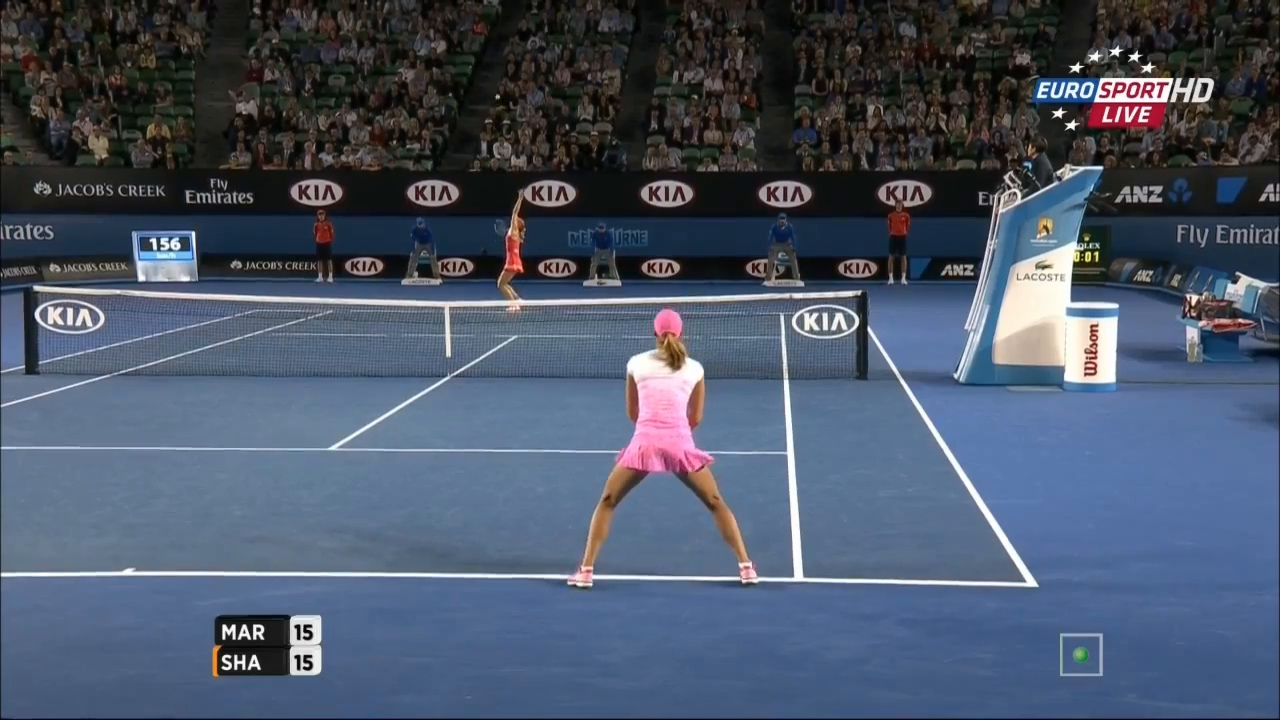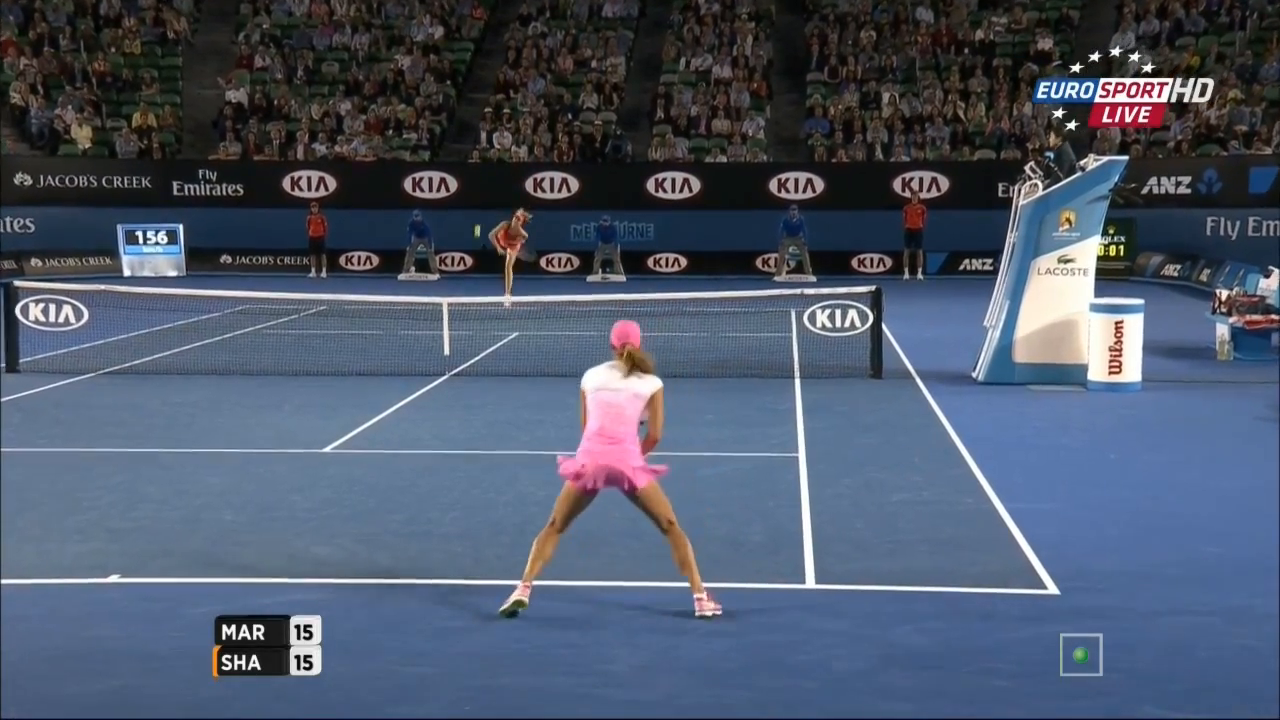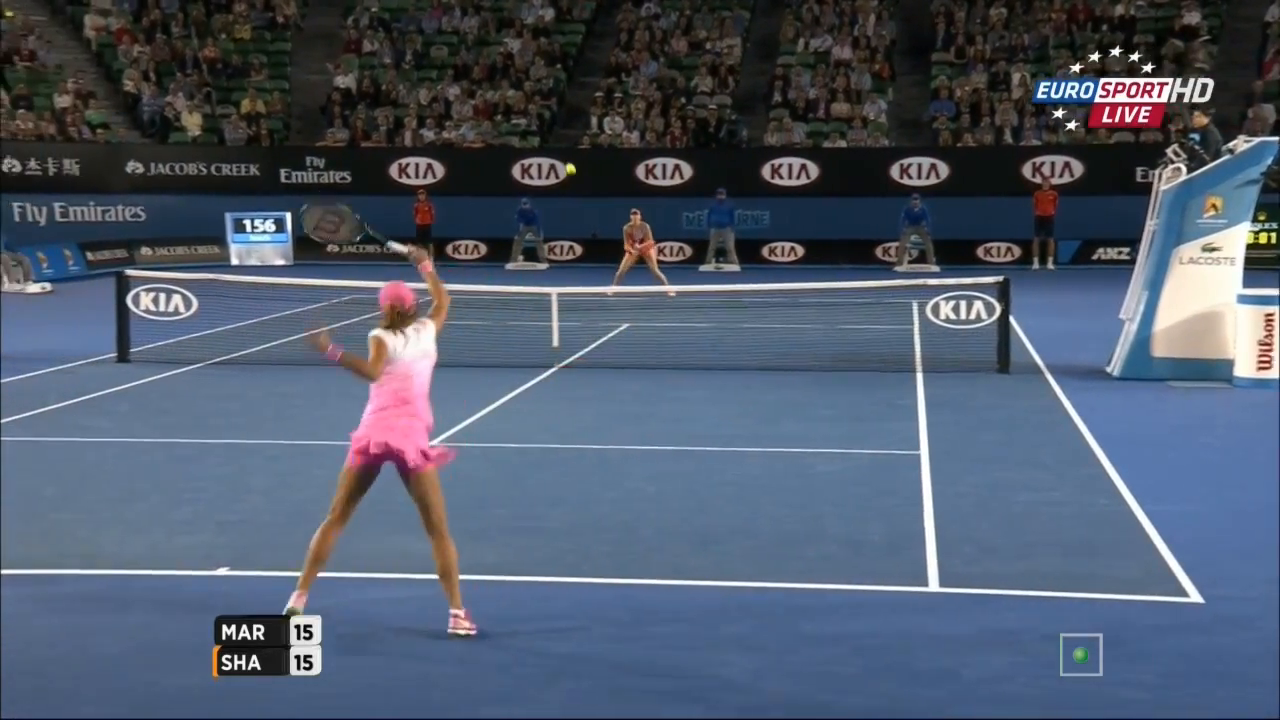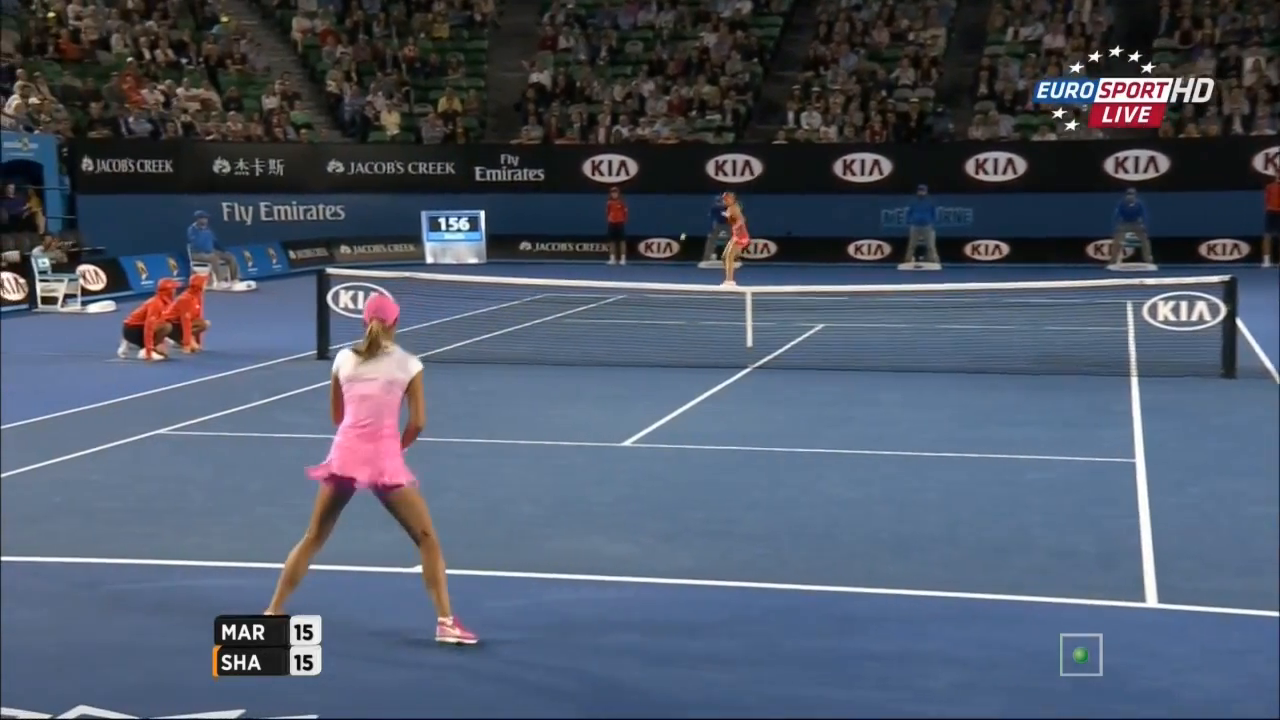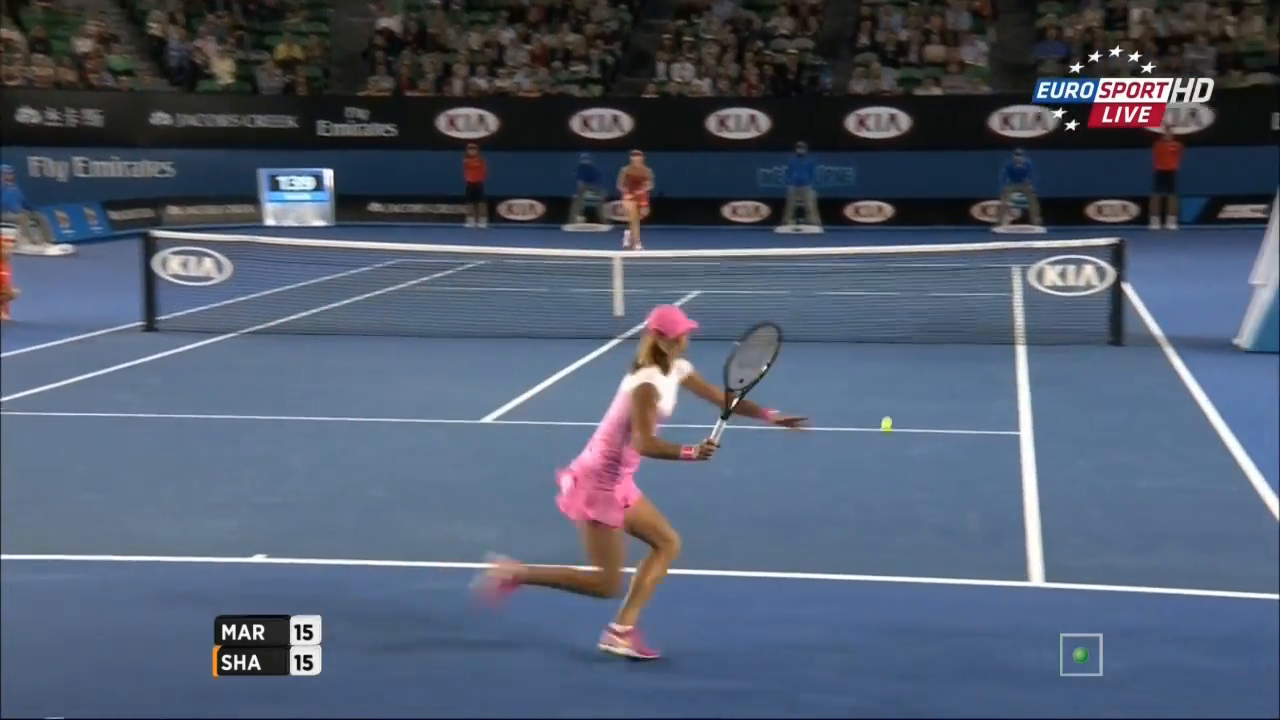
dt=1s
person 1, frame 1
left shoulder: (636, 363)
right shoulder: (695, 369)
right elbow: (695, 419)
left hip: (644, 443)
right hip: (680, 444)
left knee: (607, 503)
right knee: (716, 503)
left ankle: (585, 570)
right ankle: (745, 567)
person 1, frame 2
left shoulder: (591, 376)
right shoulder: (652, 382)
right elbow: (655, 436)
left hip: (591, 461)
right hip: (626, 462)
left knee: (554, 529)
right knee: (671, 527)
left ankle: (523, 589)
right ankle: (700, 597)
person 1, frame 3
left shoulder: (384, 336)
right shoulder: (427, 329)
left elbow: (373, 371)
right elbow: (443, 303)
left wrist: (334, 352)
right wrist: (428, 267)
left hip: (375, 433)
right hip: (412, 437)
left knee: (337, 519)
right knee: (438, 531)
left ankle: (299, 598)
right ankle: (457, 612)
person 1, frame 4
left shoulder: (344, 358)
right shoulder: (408, 365)
left elbow: (337, 416)
right elbow: (417, 423)
left hip: (344, 455)
right hip: (384, 460)
left knee: (313, 538)
right knee: (427, 539)
left ankle: (273, 612)
right ankle: (446, 622)
person 1, frame 5
left shoulder: (675, 371)
right shoulder: (648, 381)
left elbow: (724, 399)
right elbow: (647, 444)
left wrist: (771, 417)
right wrist: (690, 453)
left hip: (613, 481)
right hip: (598, 481)
left knee: (668, 545)
right knee: (607, 585)
left ankle: (622, 631)
right ankle: (510, 574)
